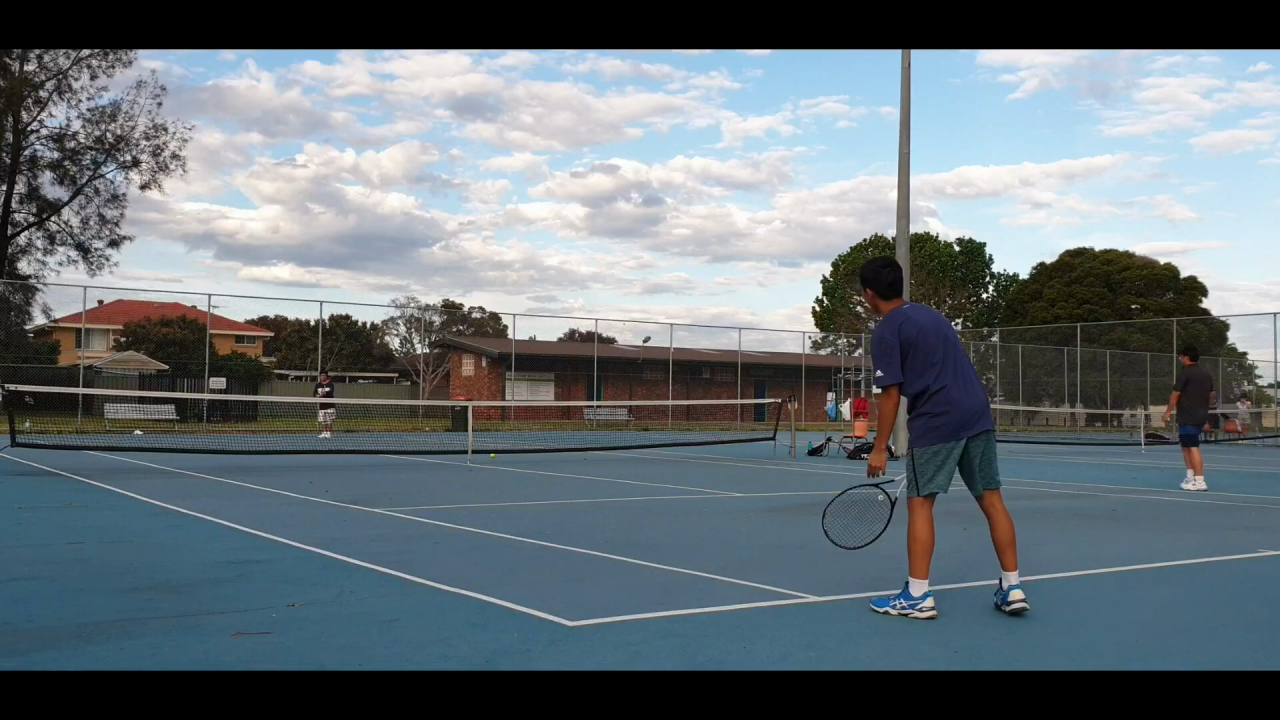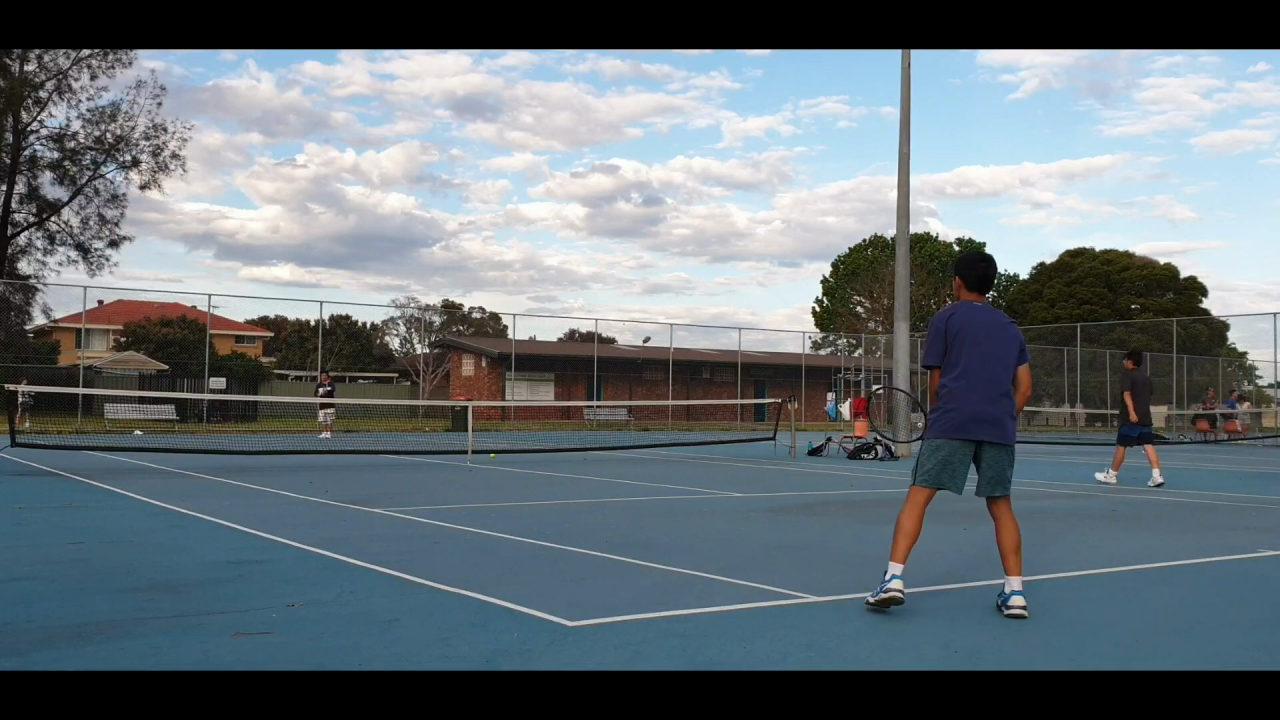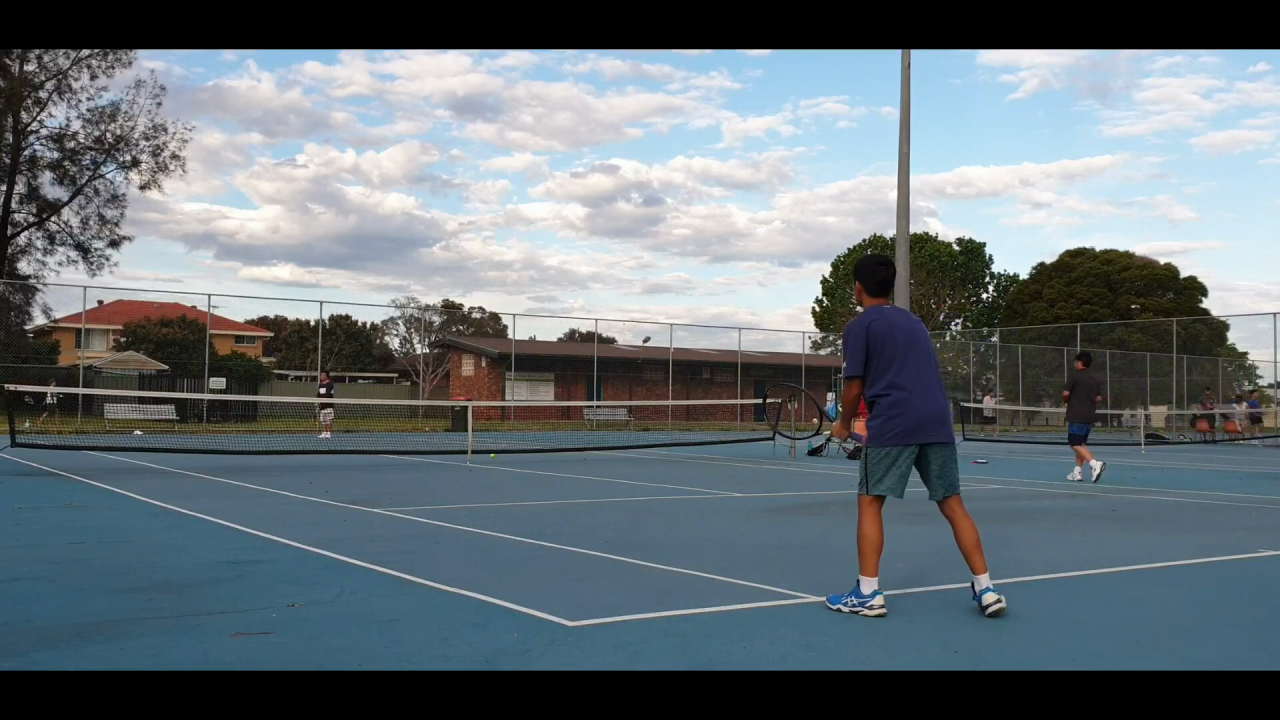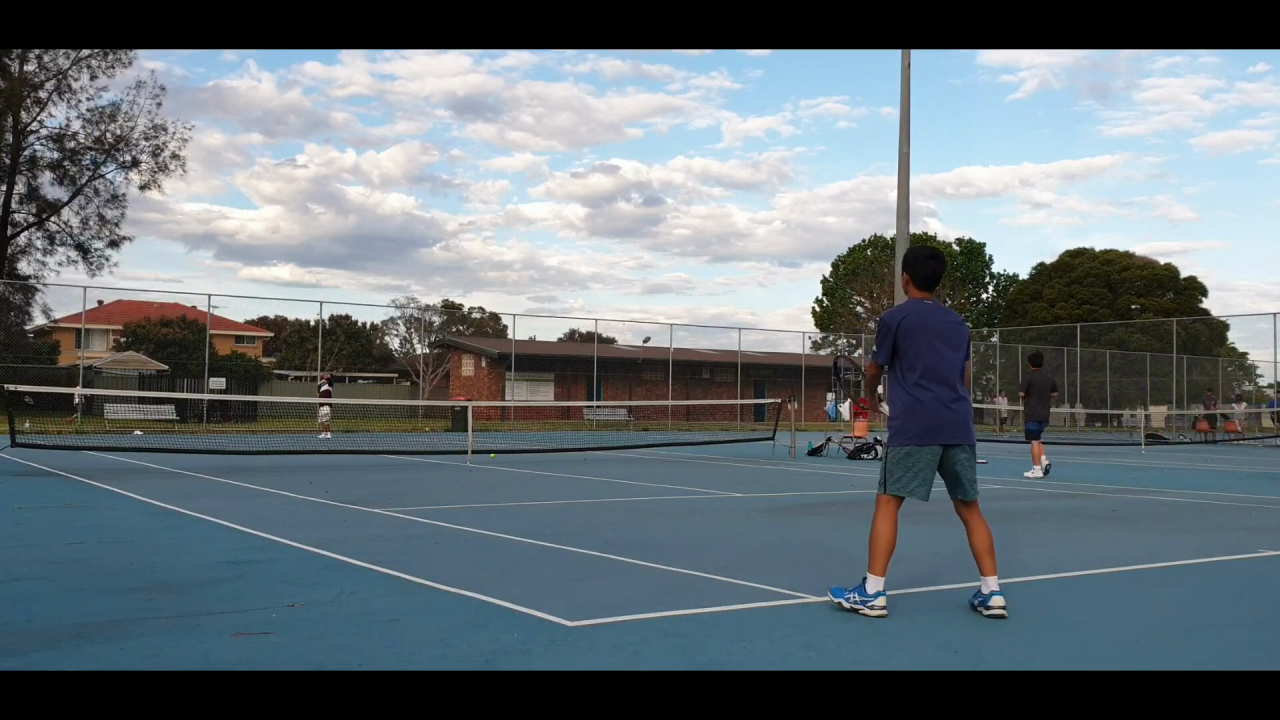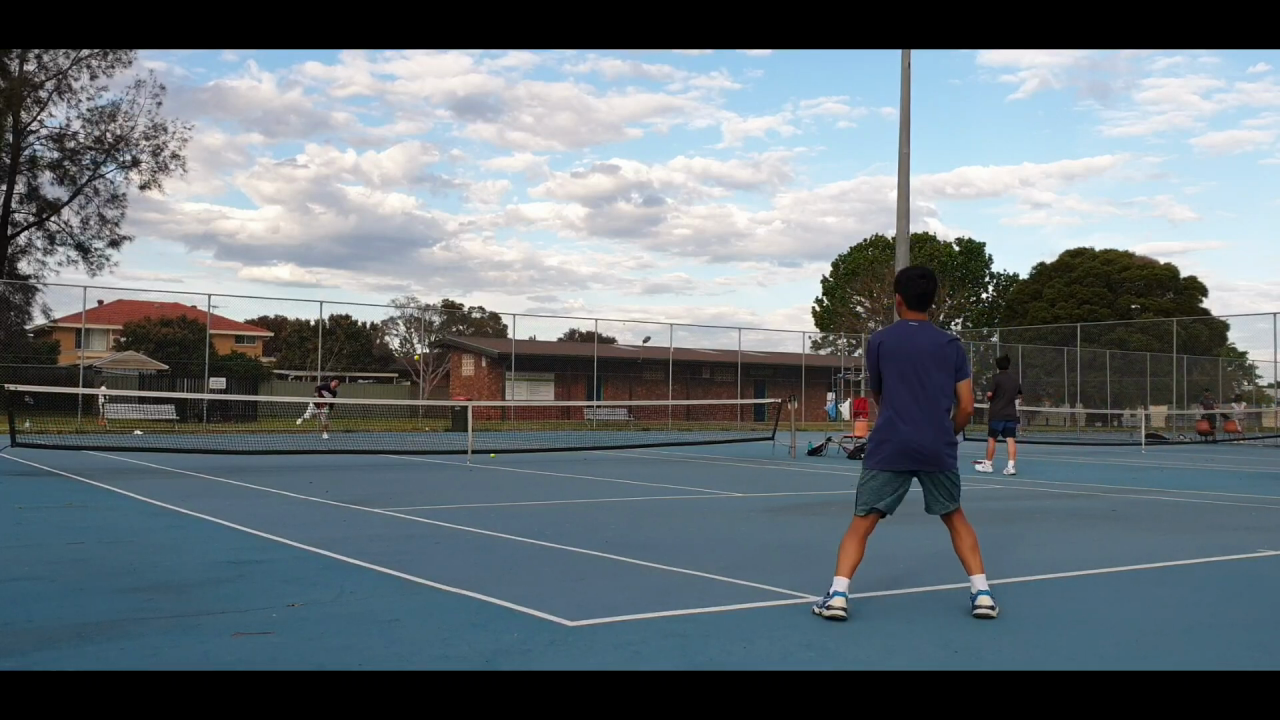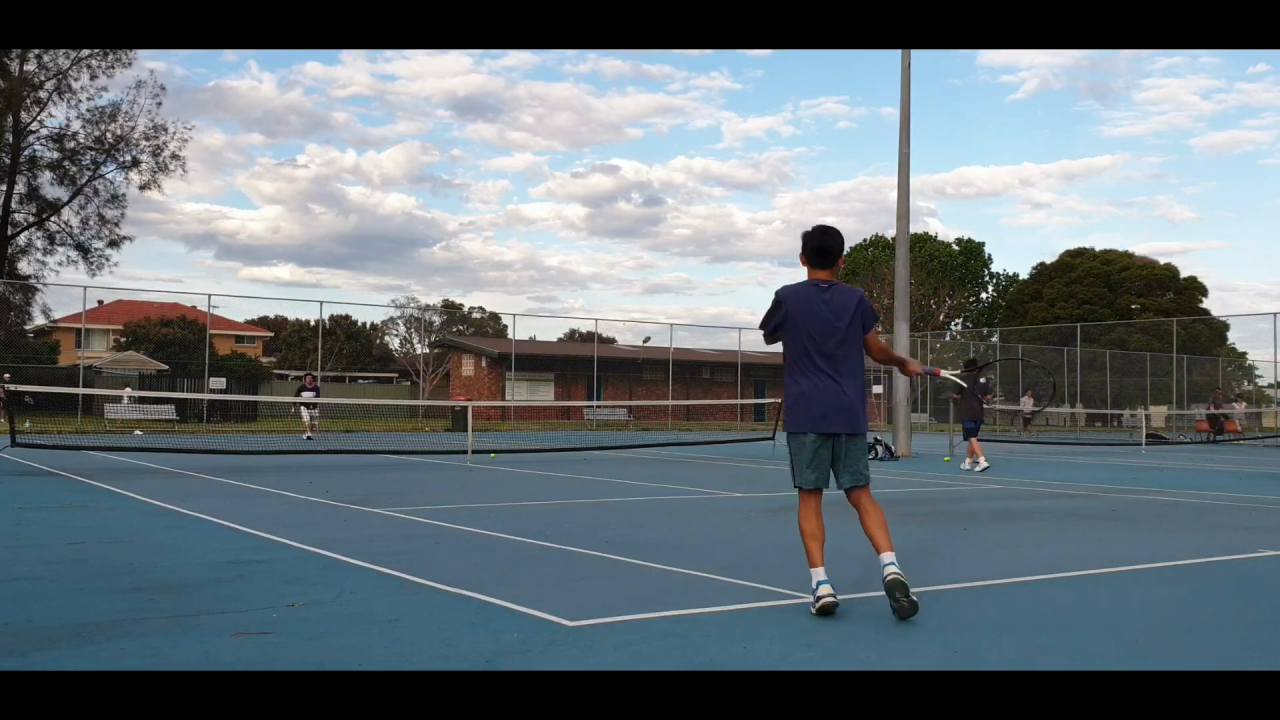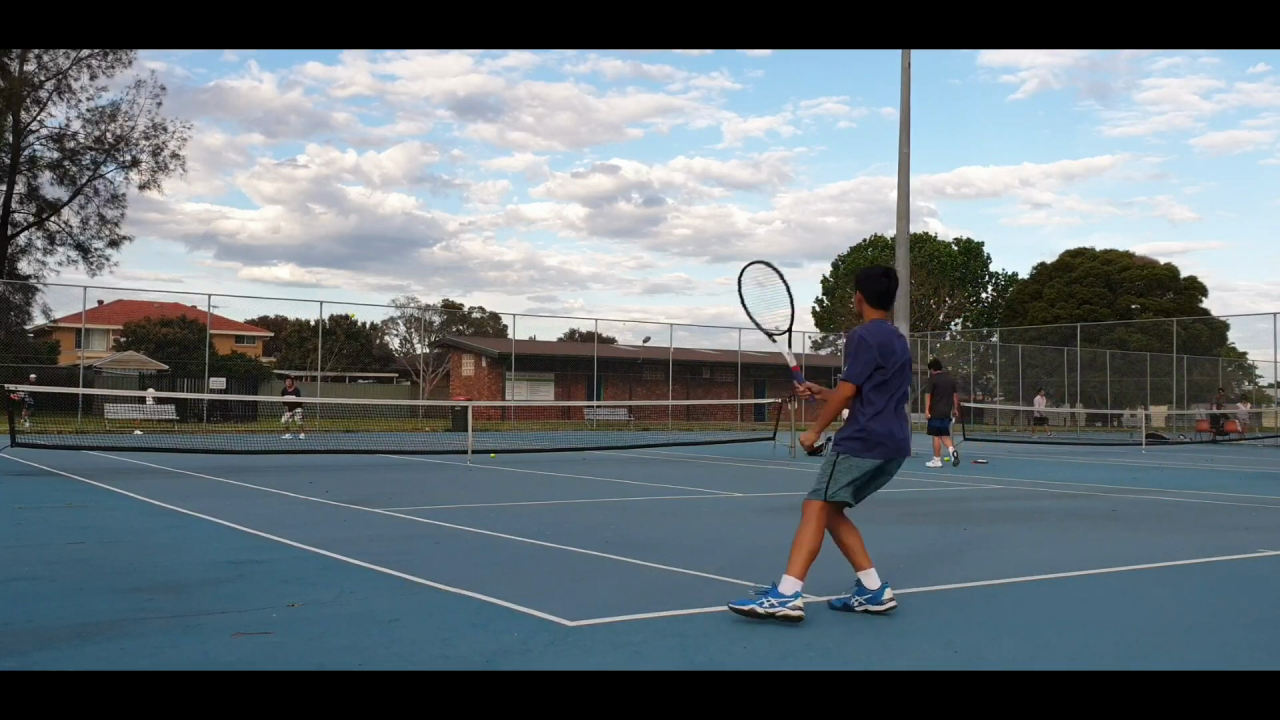
dt=0.7s
person 1, frame 1
left shoulder: (886, 333)
right shoulder: (932, 315)
left elbow: (891, 395)
left wrist: (880, 449)
left hip: (936, 422)
right hip: (978, 415)
left knee: (920, 504)
right knee: (991, 501)
left ankle: (918, 595)
right ankle: (1012, 587)
person 1, frame 2
left shoulder: (945, 318)
right shoulder: (1010, 326)
left elbow: (936, 380)
right elbow: (1024, 387)
left wrist: (938, 416)
left hip: (952, 422)
right hip: (999, 426)
left knee: (918, 496)
right knee: (1001, 507)
left ankle: (894, 578)
right ankle: (1014, 592)
person 1, frame 3
left shoulder: (859, 326)
right shoulder: (914, 322)
left elbow: (855, 387)
left wrist: (844, 423)
left hip: (892, 424)
right hip: (938, 423)
left knee: (870, 503)
right knee: (953, 505)
left ankle: (868, 594)
right ankle: (985, 588)
person 1, frame 4
left shoulder: (894, 318)
right shoulder: (958, 323)
left elbow: (875, 370)
left hip: (913, 427)
right hip: (958, 426)
left knee: (888, 503)
right knee: (969, 507)
left ankle: (873, 592)
right ankle: (991, 592)
person 1, frame 5
left shoulder: (879, 341)
right shoulder: (951, 345)
right elbow: (966, 407)
left hip: (888, 447)
right hip: (936, 447)
left knee: (861, 524)
right knee: (955, 518)
left ankle: (837, 594)
right ankle: (982, 591)
person 1, frame 6
left shoulder: (787, 297)
right shoulder: (856, 299)
left elbow: (768, 338)
right elbow: (877, 350)
right wrist: (905, 363)
left hip: (804, 413)
right hip: (850, 412)
left knee: (810, 498)
right knee: (861, 495)
left ankle: (821, 583)
right ankle: (889, 568)
person 1, frame 7
left shoulder: (864, 337)
right shoulder: (895, 339)
left elbow: (846, 391)
left wrist: (816, 430)
right wrist: (816, 394)
left hip: (866, 440)
right hip: (892, 445)
left knee: (815, 509)
right knee: (830, 511)
left ankle: (786, 593)
right ankle: (874, 589)
